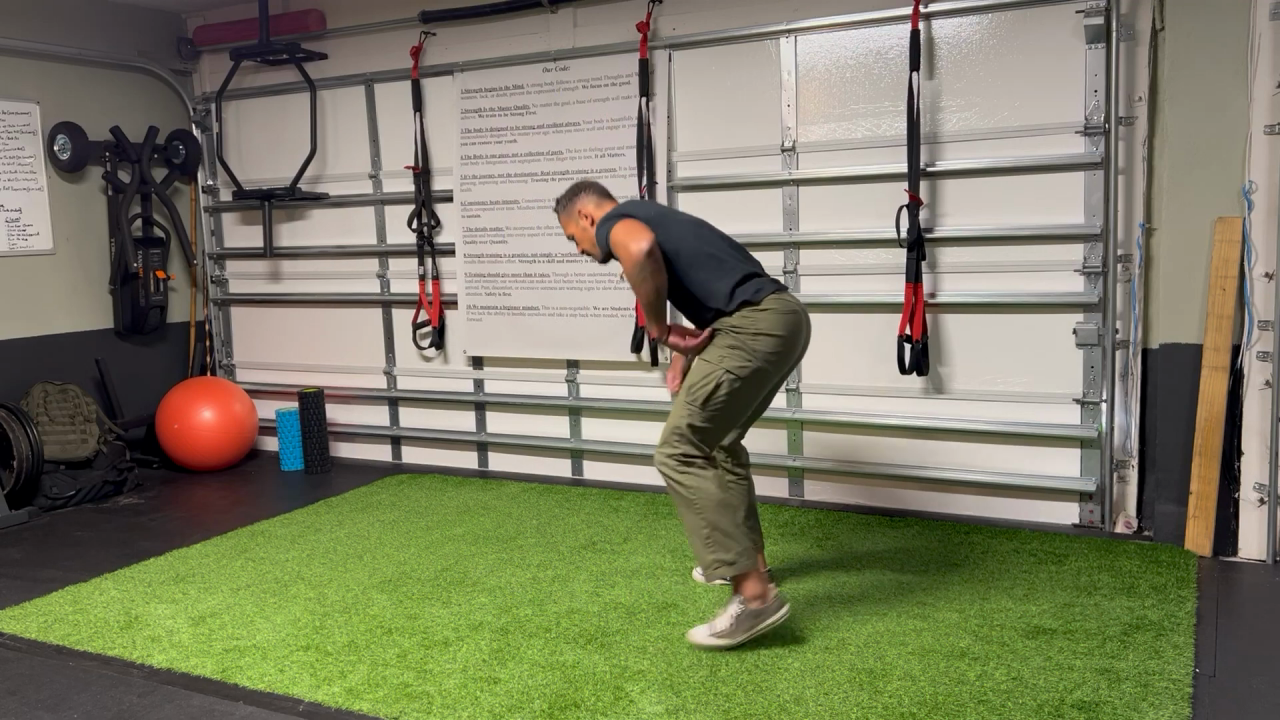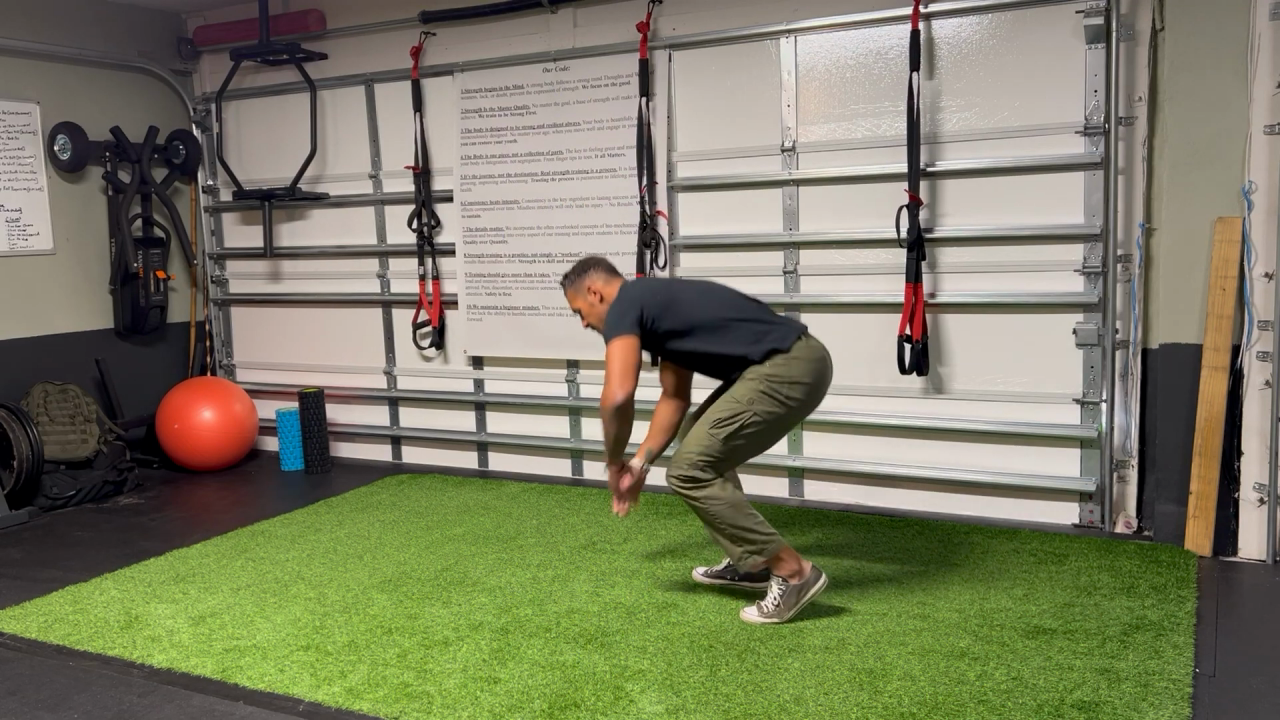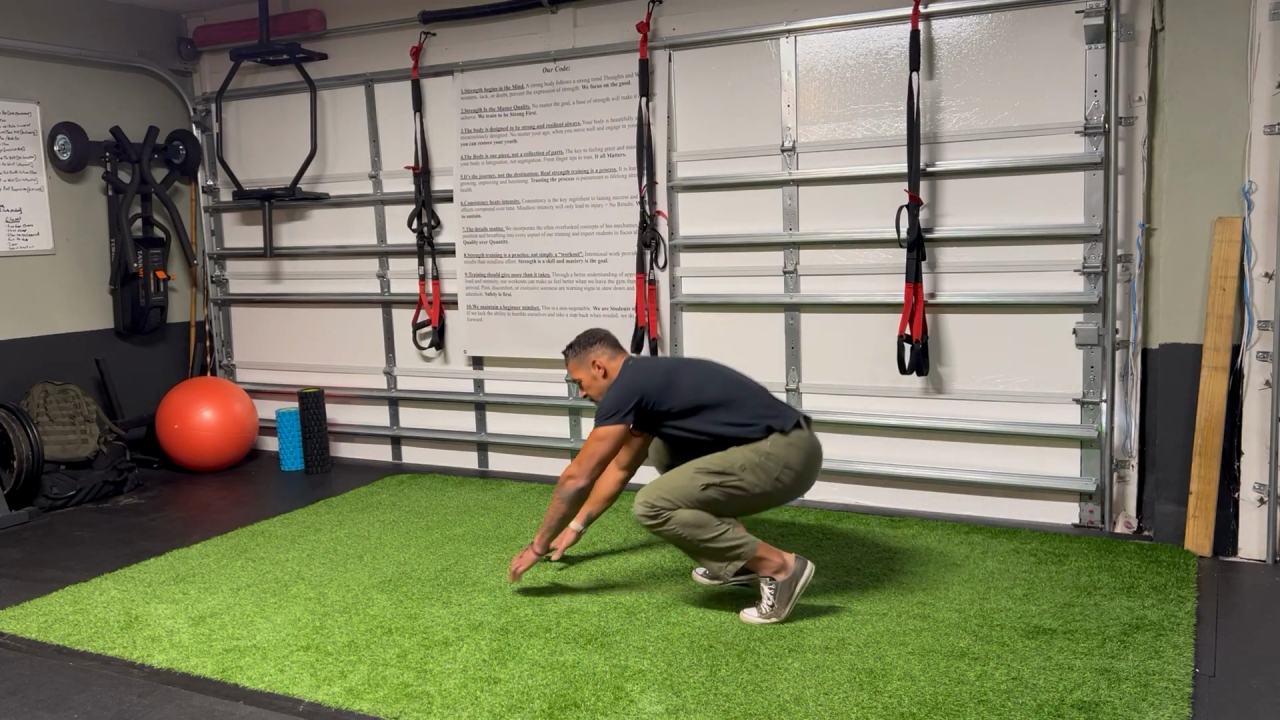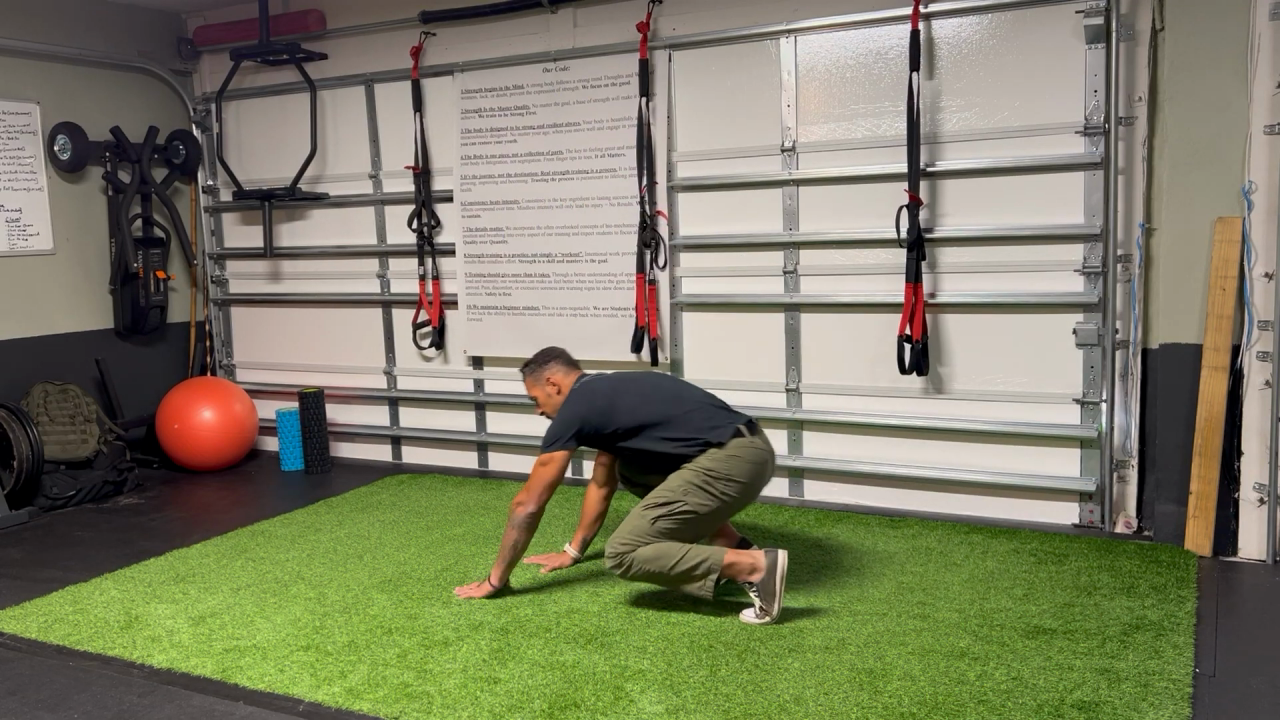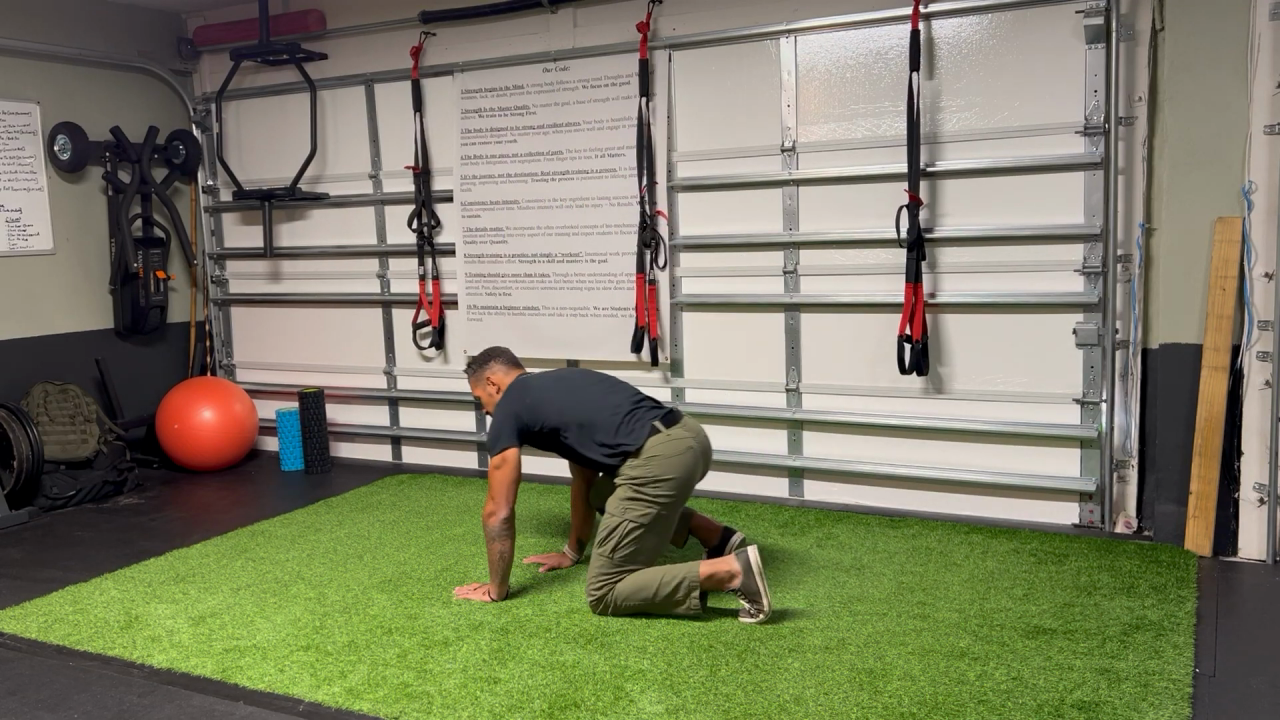
dt=0.3s
person 1, frame 1
left shoulder: (615, 219)
right shoulder: (649, 215)
left elbow: (640, 248)
left wrist: (658, 328)
right wrist: (686, 358)
left hip: (754, 328)
right hip: (785, 319)
left knee: (680, 451)
right knee: (718, 439)
left ankle: (754, 596)
right ankle: (749, 562)
person 1, frame 2
left shoulder: (624, 307)
right shoulder: (652, 304)
left elbow: (618, 396)
right elbow: (674, 398)
left wrist: (617, 467)
right wrist: (638, 465)
left hip: (789, 369)
right hip: (793, 362)
left knee: (688, 472)
right knee: (698, 442)
left ankle: (793, 571)
right ankle: (748, 562)
person 1, frame 3
left shoulder: (626, 388)
right shoulder: (645, 382)
left elbow: (578, 477)
right elbow: (621, 467)
left wrist: (539, 545)
right wrist: (574, 528)
left hip: (783, 454)
right hip: (781, 442)
left knee: (654, 505)
right knee: (665, 453)
left ankle: (779, 567)
right ankle: (740, 559)
person 1, frame 4
left shoulder: (577, 410)
right shoulder: (604, 394)
left elbow: (530, 504)
right elbow: (602, 484)
left wrist: (497, 579)
right wrist: (573, 551)
left hip: (732, 459)
right hip: (747, 448)
left knee: (624, 556)
right knee: (630, 468)
left ankle: (752, 565)
right ankle: (730, 543)
person 1, frame 5
left shoulder: (508, 410)
right shoulder: (559, 385)
left elbow: (499, 511)
right elbow: (585, 480)
left wrist: (496, 589)
right wrist: (572, 552)
left hip: (663, 457)
right hip: (691, 438)
left knee: (605, 593)
right knee: (602, 496)
left ankle: (730, 571)
right ankle: (717, 538)
